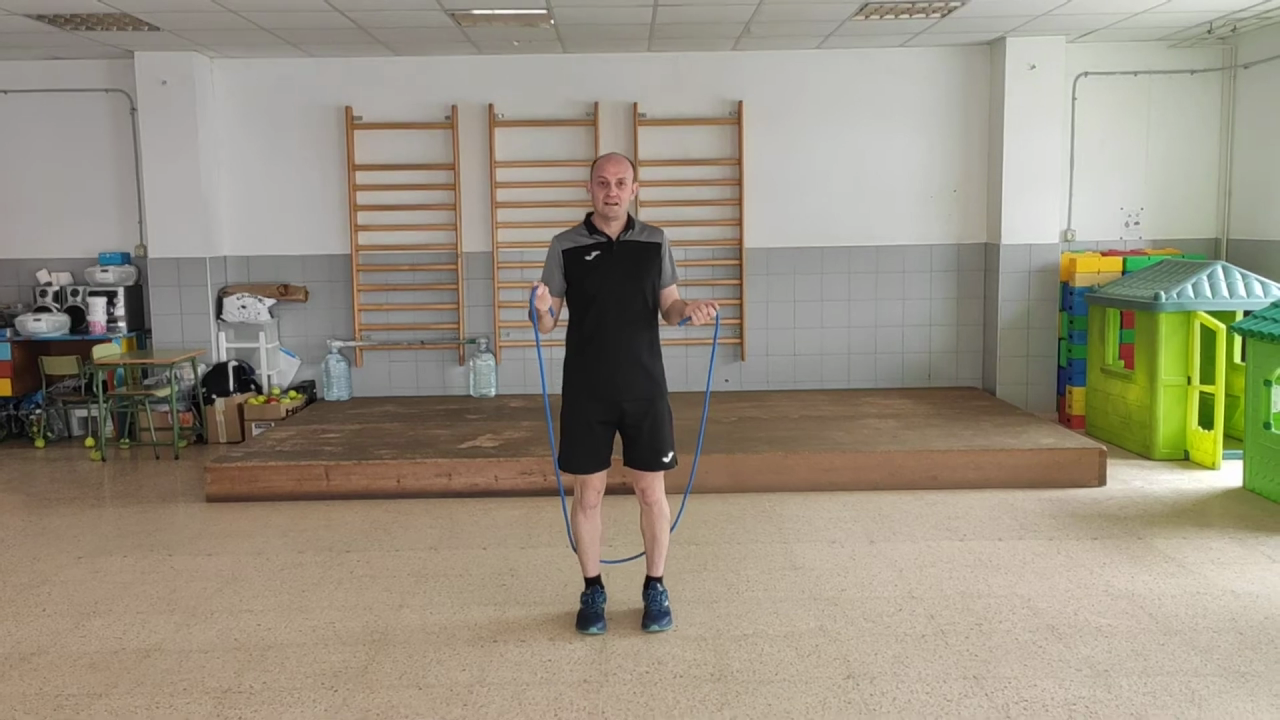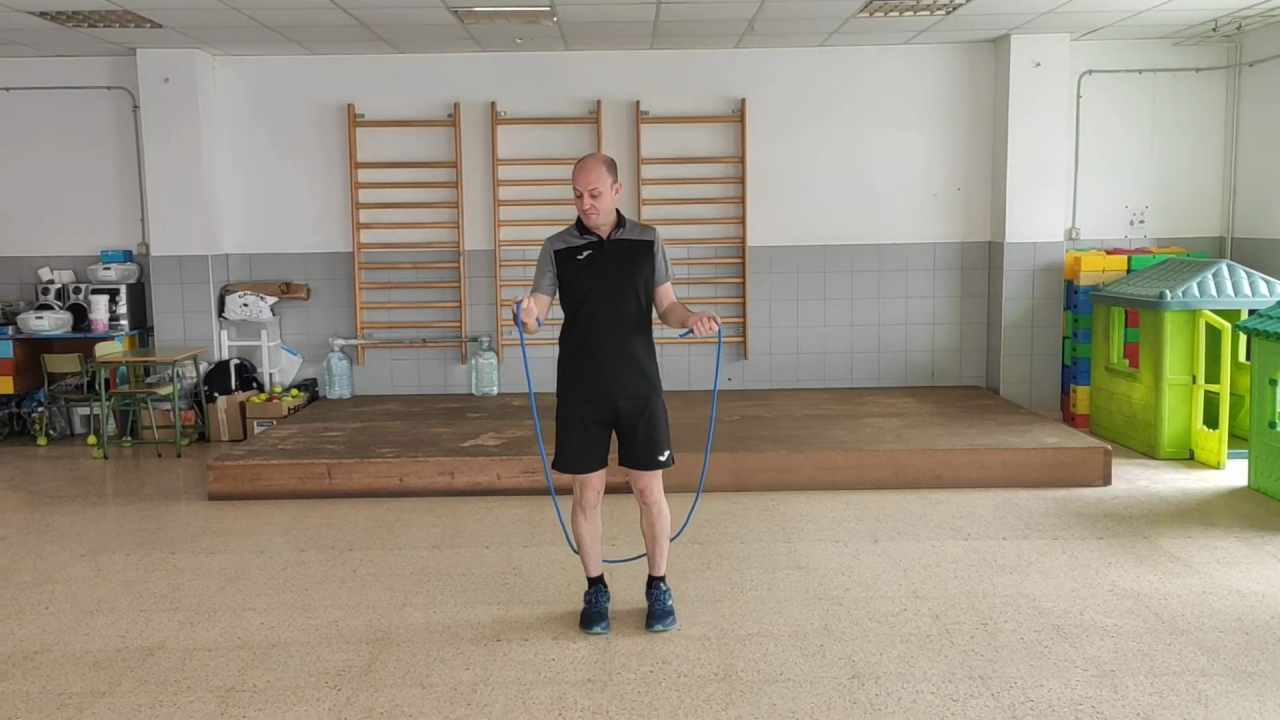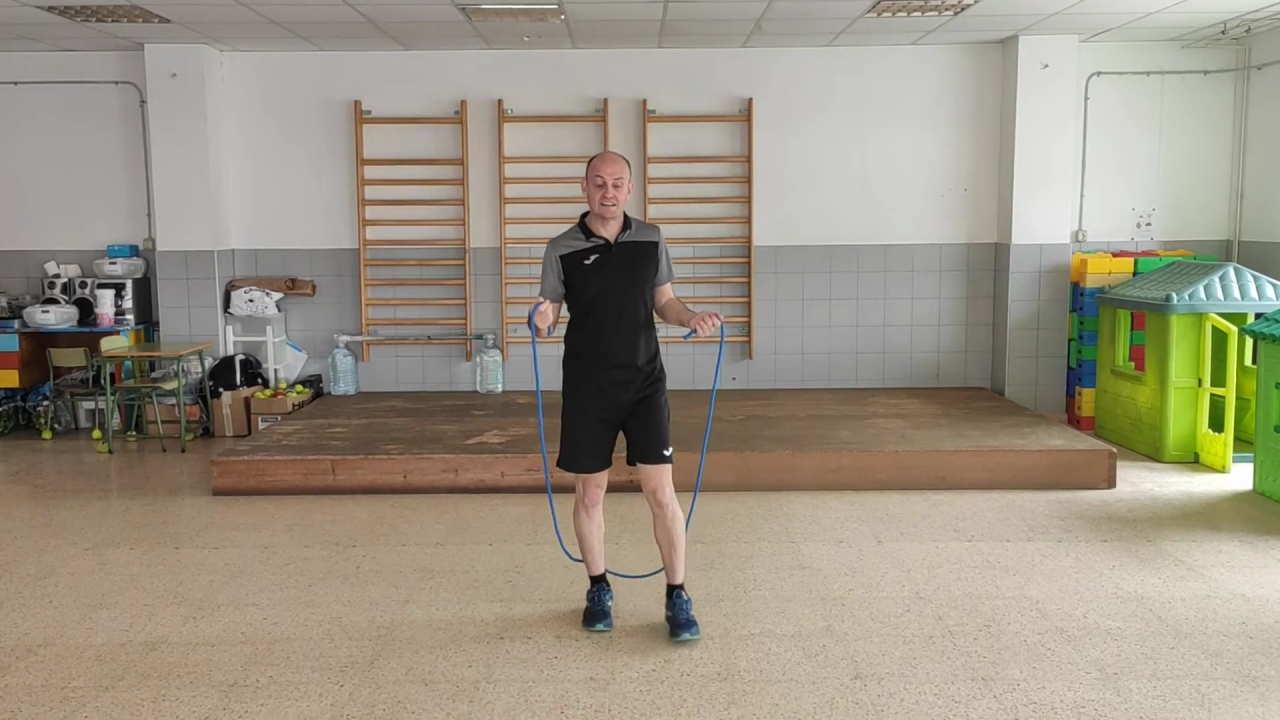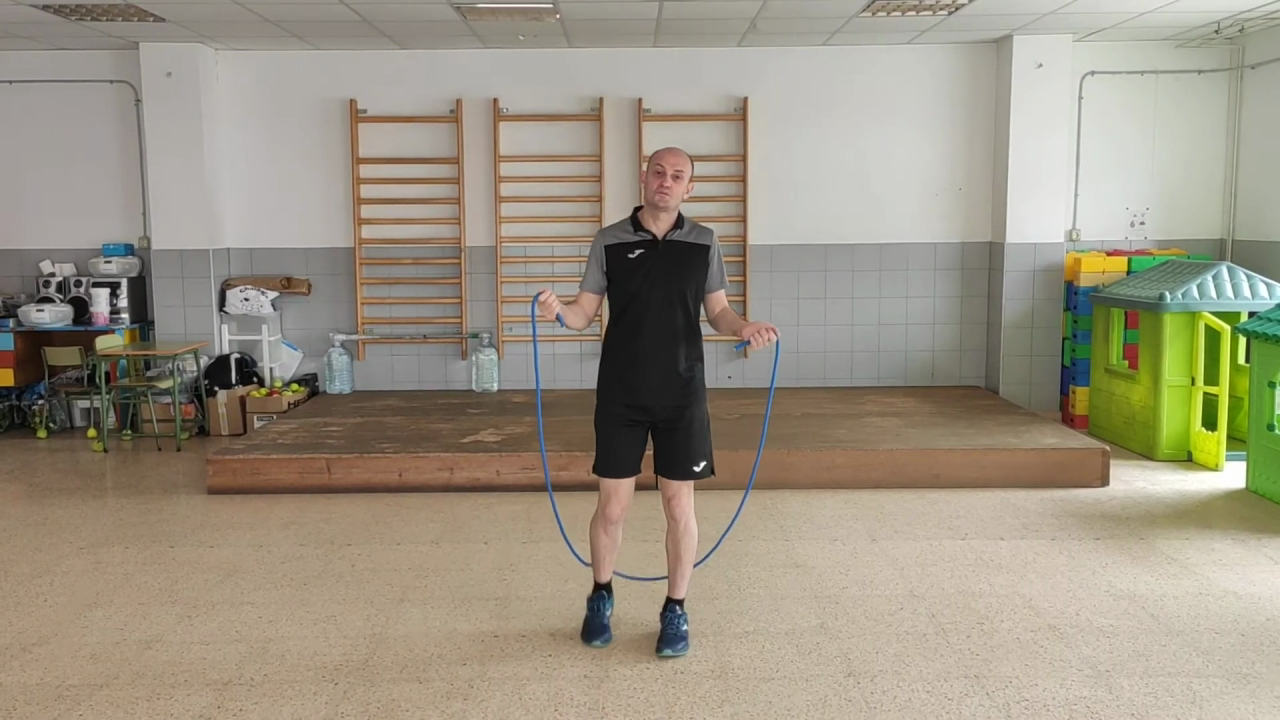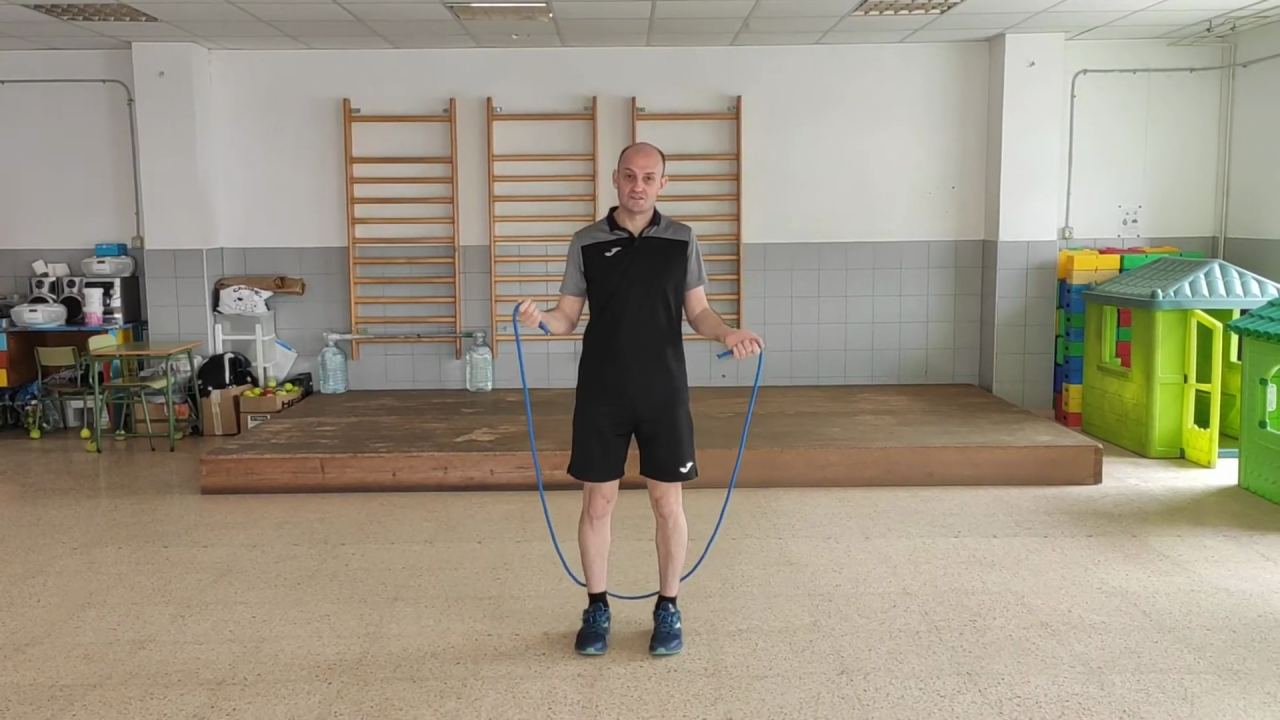
dt=0.7s
person 1, frame 1
left shoulder: (655, 241)
right shoulder: (565, 246)
left elbow: (667, 307)
right elbow: (547, 323)
left wrist: (689, 308)
right wrist: (541, 308)
left hip: (644, 388)
right hip: (586, 392)
left knee: (651, 491)
right knee: (587, 493)
left ankle: (655, 587)
right ankle: (592, 590)
person 1, frame 2
left shoulder: (648, 240)
right shoulder: (558, 247)
left elbow: (666, 306)
right elbow: (535, 317)
left wrist: (691, 317)
right wrist: (526, 315)
left hip: (640, 388)
right hip: (581, 392)
left knee: (650, 490)
right knee: (587, 494)
left ankle: (658, 587)
right ankle: (596, 590)
person 1, frame 3
left shoulder: (651, 239)
right shoulder: (562, 250)
left elbow: (663, 301)
right elbow: (548, 318)
left wrist: (692, 317)
right wrist: (541, 323)
left hip: (644, 384)
right hip: (587, 390)
left knee: (660, 490)
right knee: (589, 493)
left ankle: (677, 597)
right ankle: (598, 589)
person 1, frame 4
left shoulder: (704, 242)
right shoulder: (610, 241)
left elbow: (717, 311)
right elbow: (585, 313)
left wrist: (743, 327)
right wrist: (557, 309)
left hip: (682, 395)
right hip: (621, 395)
left knee: (679, 504)
right knee: (613, 505)
left ankle: (675, 610)
right ankle: (601, 594)
person 1, frame 5
left shoulder: (681, 239)
right shoulder: (586, 243)
left elbow: (697, 311)
right elbow: (568, 317)
left wrist: (727, 333)
right wrist: (538, 317)
left hip: (664, 392)
right hip: (601, 394)
left knee: (667, 503)
right knee: (597, 502)
left ankle: (667, 608)
right ankle: (597, 608)
